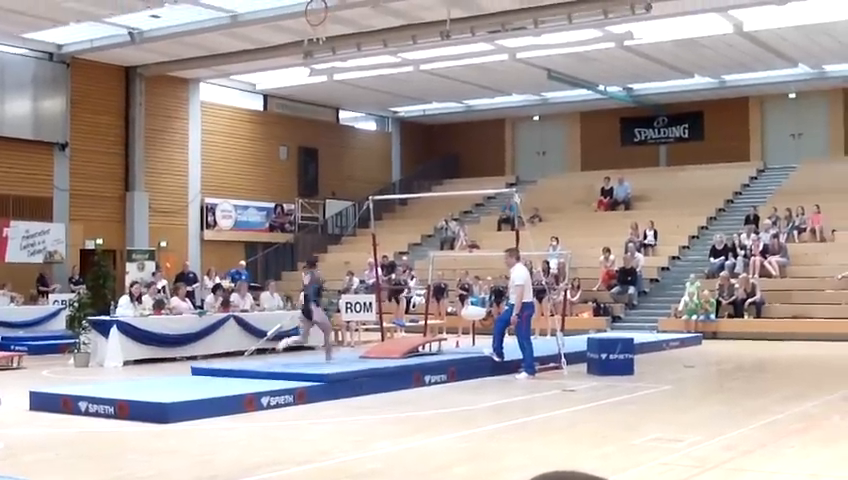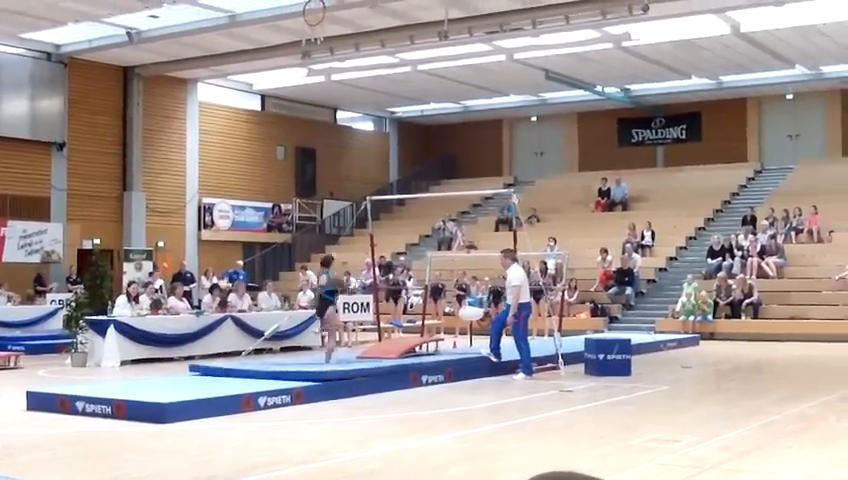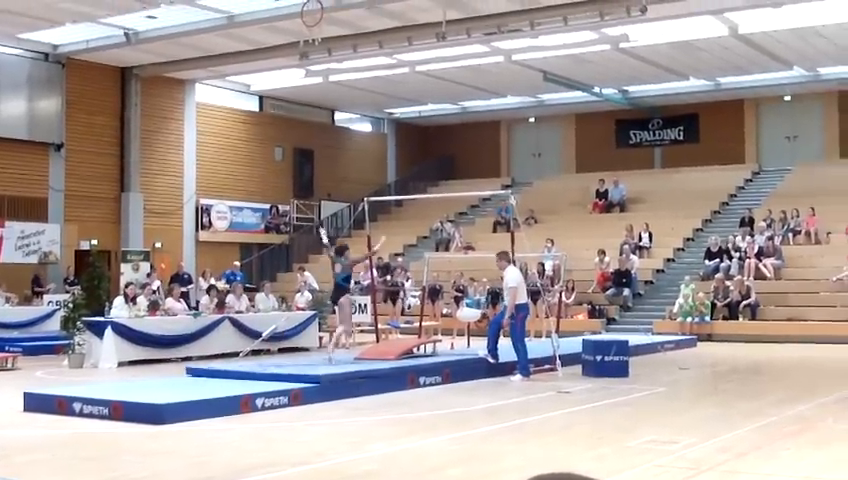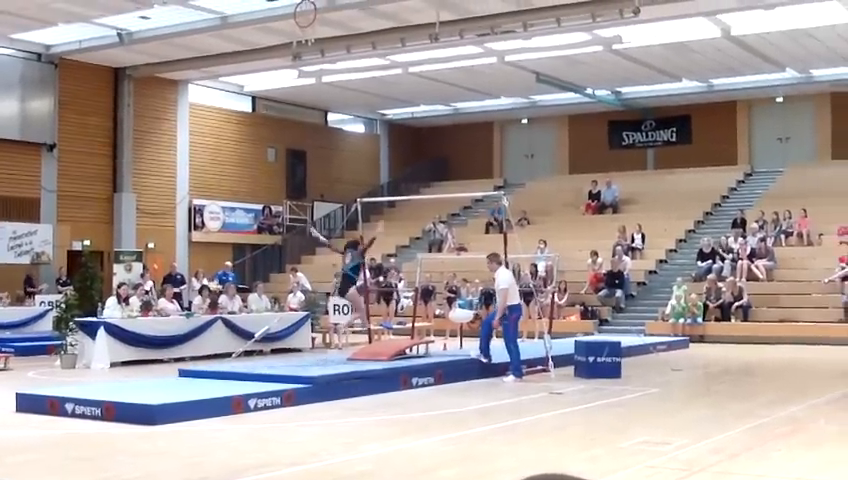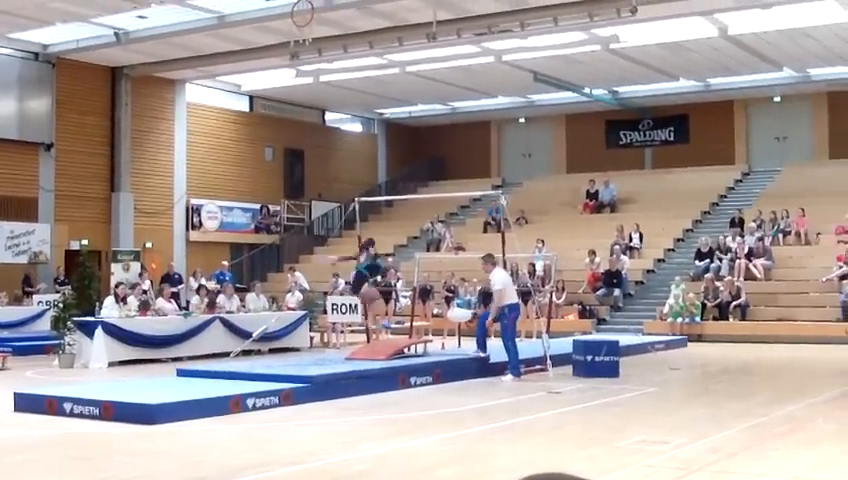
dt=0.1s
person 1, frame 1
left shoulder: (519, 272)
right shoulder: (516, 270)
left elbow: (520, 296)
left wrist: (515, 314)
right wrist: (512, 311)
left hip: (523, 307)
right hip: (515, 305)
left knee: (523, 339)
right knee: (499, 322)
left ankle: (529, 370)
right ankle: (497, 353)
person 1, frame 2
left shoulder: (515, 272)
right shoulder: (513, 271)
left elbow: (516, 296)
left wrist: (511, 315)
right wrist: (509, 312)
left hip: (520, 308)
right hip: (513, 306)
left knee: (520, 339)
right knee: (496, 323)
left ankle: (527, 371)
right ankle: (495, 353)
person 1, frame 3
left shoulder: (512, 274)
right shoulder: (510, 272)
left elbow: (512, 298)
left wrist: (507, 317)
right wrist: (506, 314)
left hip: (518, 309)
right hip: (512, 308)
left knee: (517, 341)
right knee: (494, 324)
left ankle: (524, 372)
right ankle: (492, 354)
person 1, frame 4
left shoulder: (503, 276)
right shoulder: (501, 273)
left elbow: (503, 300)
left wrist: (497, 318)
right wrist: (497, 315)
left hip: (511, 309)
right hip: (506, 308)
left knee: (510, 342)
right knee: (485, 324)
left ankle: (516, 373)
right ankle: (484, 355)
person 1, frame 5
left shoulder: (498, 276)
right shoulder: (497, 274)
left elbow: (498, 300)
left wrist: (491, 318)
right wrist: (490, 316)
left hip: (509, 309)
right hip: (504, 307)
left knee: (508, 340)
left ankle: (515, 372)
right ankle: (481, 349)
person 2, frame 1
left shoulder: (307, 277)
right shoulder: (316, 278)
right elbow: (314, 294)
right wrist: (314, 309)
left hip: (306, 310)
right hip: (314, 309)
left knee: (303, 339)
right knee: (328, 332)
left ankle: (287, 341)
right ankle: (328, 357)
person 2, frame 2
left shoulder: (321, 277)
right shoulder: (333, 279)
left hip: (320, 308)
right hip: (328, 308)
right knee: (332, 338)
right ankle: (327, 361)
person 2, frame 3
left shoulder: (334, 262)
right shoulder: (348, 263)
left elbow: (329, 252)
right elbow: (366, 256)
left wrist: (325, 241)
right wrist: (375, 249)
left hip: (334, 296)
right hip: (343, 296)
right knee: (345, 326)
right ankle: (331, 347)
person 2, frame 4
left shoulder: (346, 253)
right shoulder: (358, 254)
left elbow: (330, 245)
right elbow: (369, 244)
left wrist: (319, 237)
right wrist: (377, 233)
left hip: (341, 288)
right hip: (349, 288)
right knee: (362, 310)
person 2, frame 5
left shoulder: (361, 255)
right shoulder: (372, 255)
left elbow: (346, 257)
left wrist: (334, 259)
left hip: (355, 285)
right hip: (362, 284)
